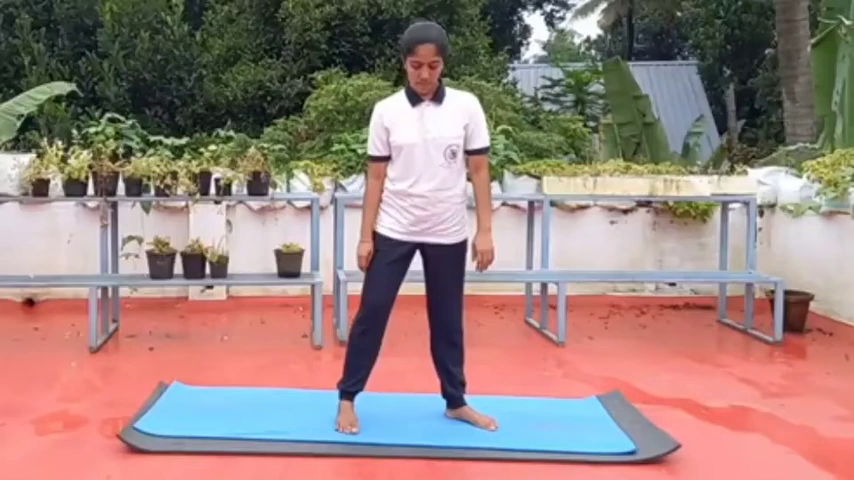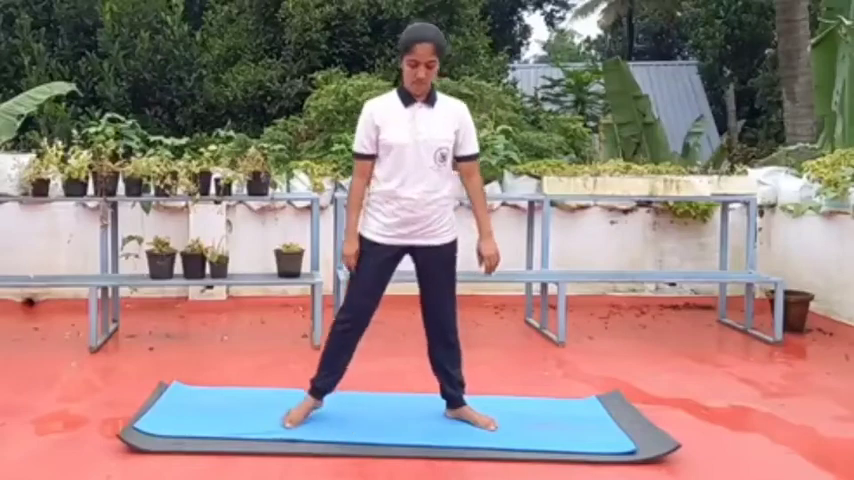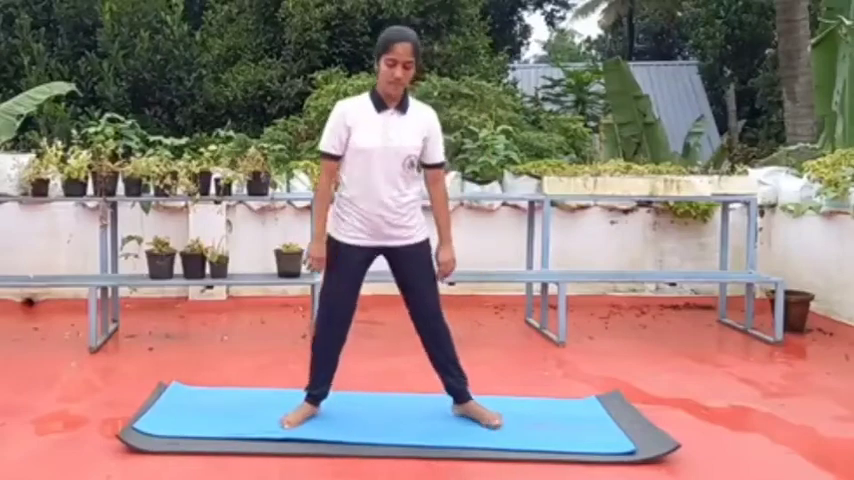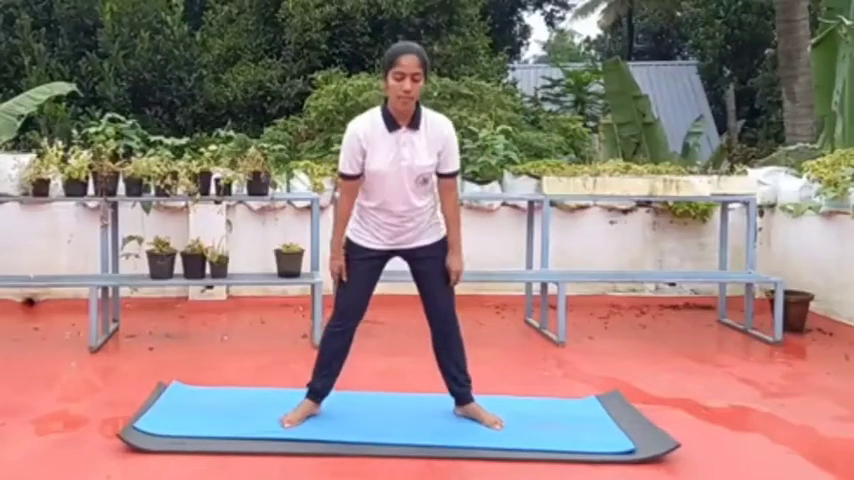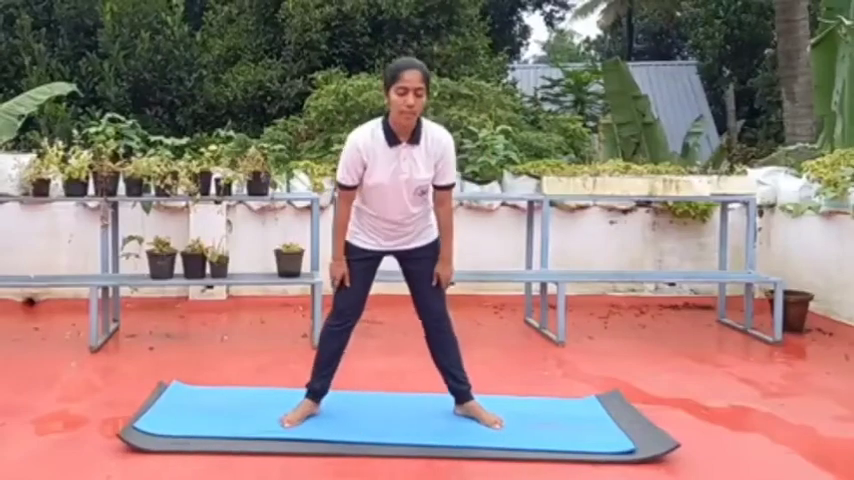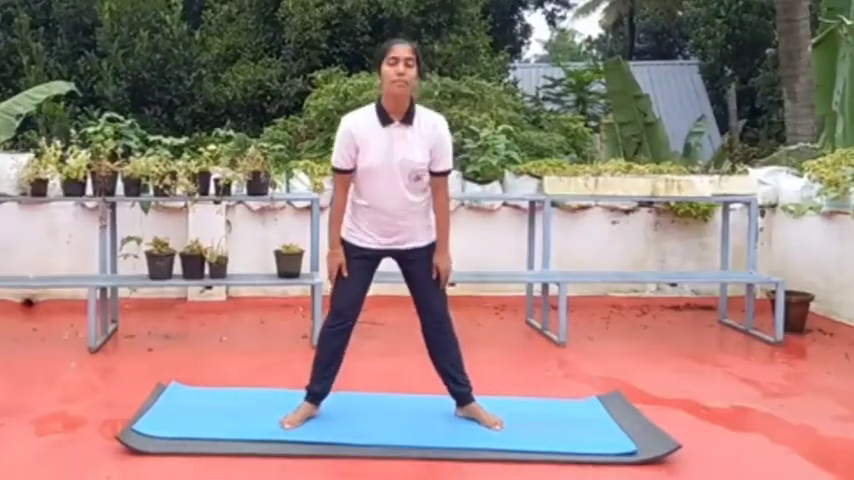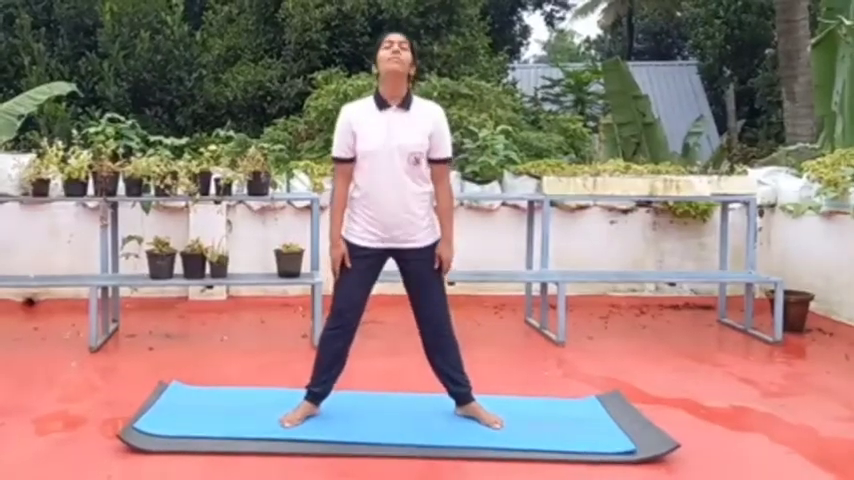
dt=0.3s
person 1, frame 1
left shoulder: (466, 106)
right shoulder: (386, 111)
left elbow: (479, 172)
right elbow: (376, 177)
left wrist: (485, 232)
right wrist: (365, 236)
left hip: (448, 233)
right hip: (394, 230)
left knee: (447, 319)
right knee: (372, 312)
left ankle: (456, 401)
right ankle: (348, 398)
person 1, frame 2
left shoulder: (455, 111)
right shoulder: (376, 109)
left elbow: (471, 176)
right elbow: (361, 176)
left wrist: (486, 236)
right wrist: (351, 235)
left hip: (436, 236)
right hip: (381, 233)
left knee: (442, 320)
right knee: (354, 313)
left ankle: (456, 401)
right ankle: (315, 395)
person 1, frame 3
left shoulder: (425, 118)
right shoulder: (347, 111)
left elbow: (435, 184)
right elbow: (327, 176)
left wrist: (446, 243)
right wrist: (318, 236)
left hip: (409, 237)
right hip: (350, 236)
left knee: (430, 317)
right knee: (332, 317)
left ankle: (462, 399)
right ankle: (312, 400)
person 1, frame 4
left shoulder: (441, 128)
right shoulder: (361, 129)
left elbow: (448, 192)
right elbow: (348, 193)
left wrist: (455, 250)
right wrist: (336, 249)
left hip: (426, 239)
right hip: (368, 238)
left knee: (444, 318)
right knee: (345, 317)
left ankle: (465, 400)
right ankle: (314, 398)
person 1, frame 5
left shoulder: (440, 141)
right shoulder: (361, 141)
left elbow: (443, 203)
right elbow: (345, 202)
left wrist: (446, 258)
right wrist: (338, 256)
left hip: (419, 242)
right hip: (364, 242)
left knee: (437, 319)
right knee: (342, 317)
left ankle: (464, 399)
right ankle: (312, 398)
person 1, frame 6
left shoulder: (434, 126)
right shoulder: (354, 125)
left elbow: (440, 192)
right elbow: (341, 189)
left wrist: (442, 249)
right wrist: (334, 247)
left hip: (417, 241)
right hip: (361, 240)
left knee: (437, 319)
right knee: (340, 318)
left ankle: (466, 401)
right ankle: (312, 401)
person 1, frame 7
left shoulder: (431, 115)
right shoulder: (353, 114)
left elbow: (441, 181)
right elbow: (342, 180)
left wrist: (447, 238)
right wrist: (335, 238)
left hip: (419, 240)
right hip: (362, 239)
left knee: (436, 321)
right knee: (342, 320)
left ankle: (465, 400)
right ankle: (312, 400)
